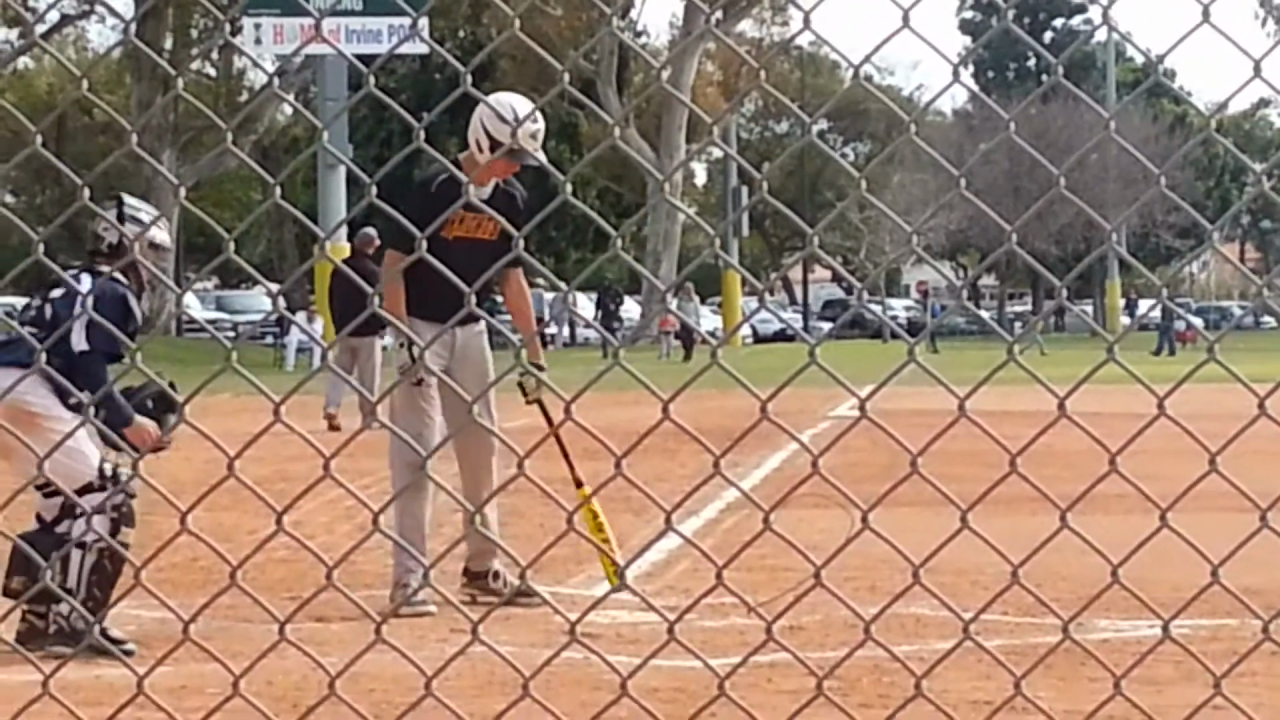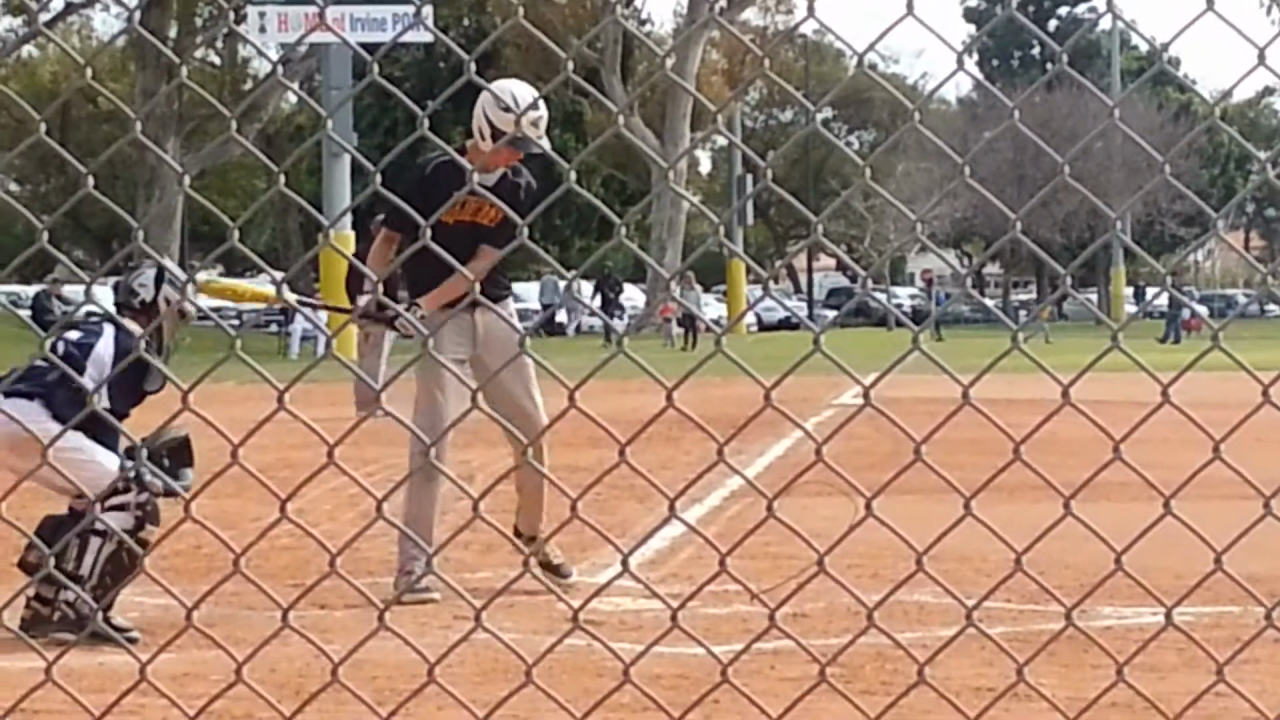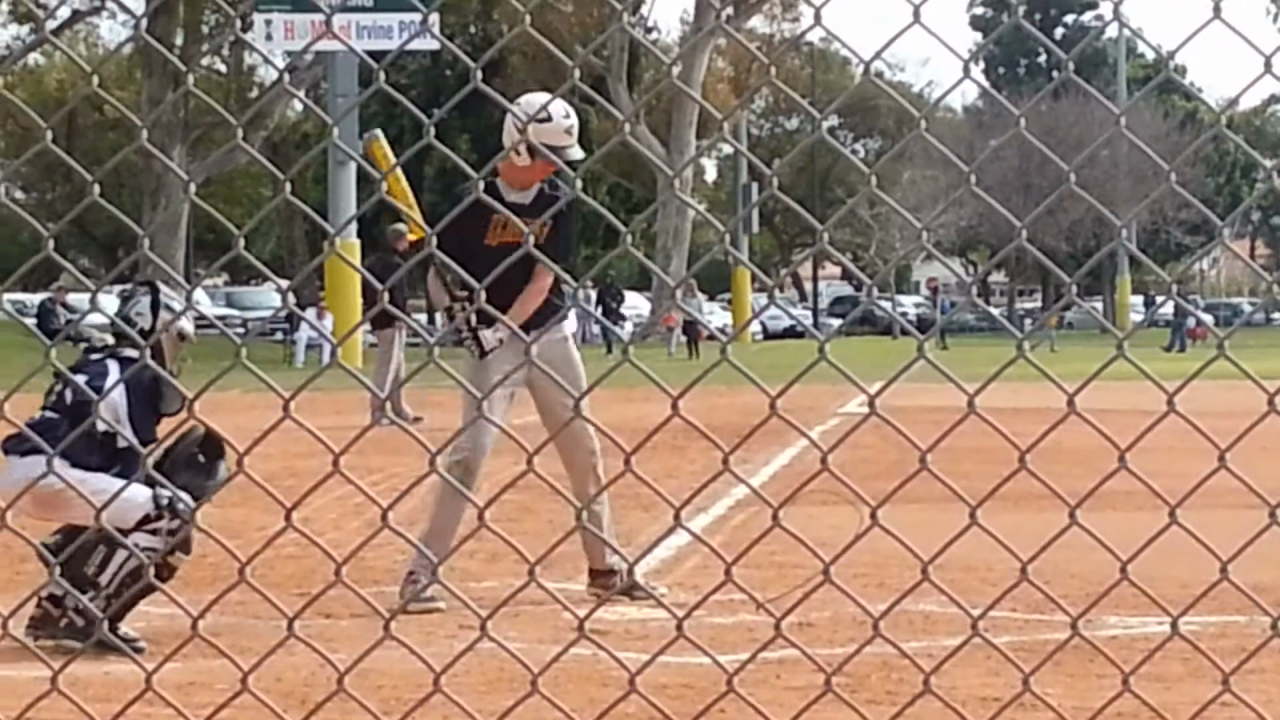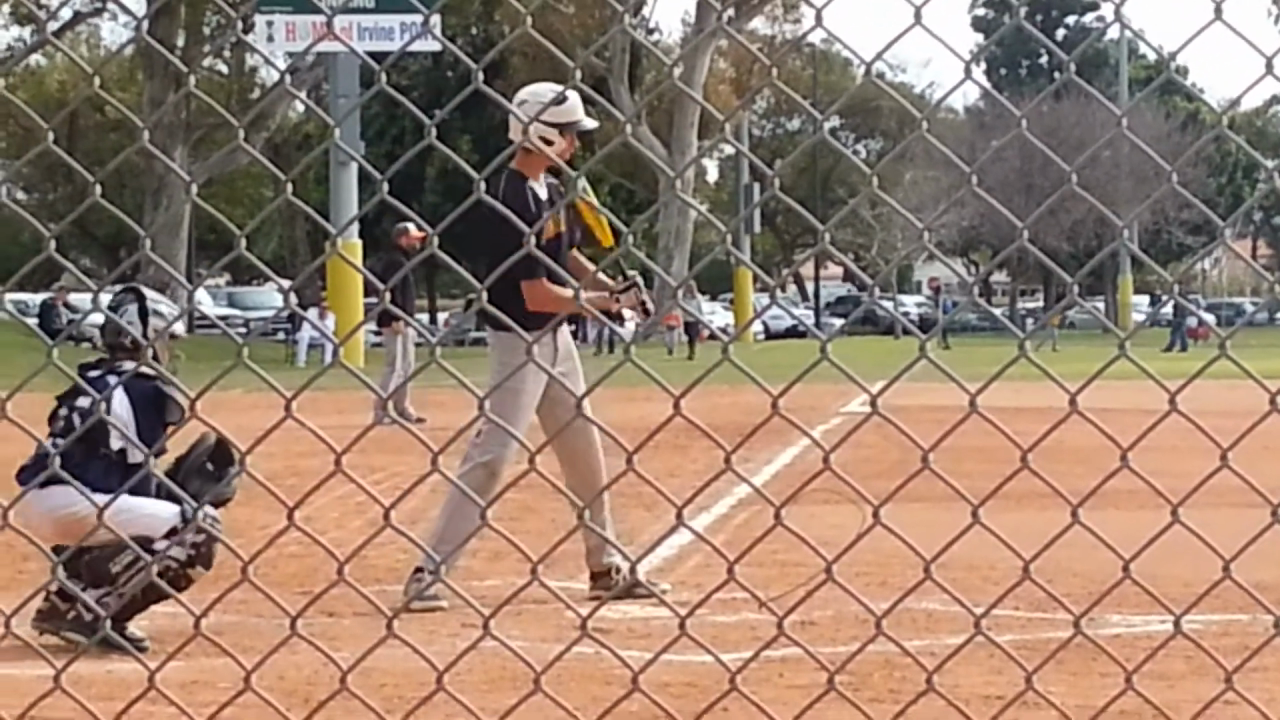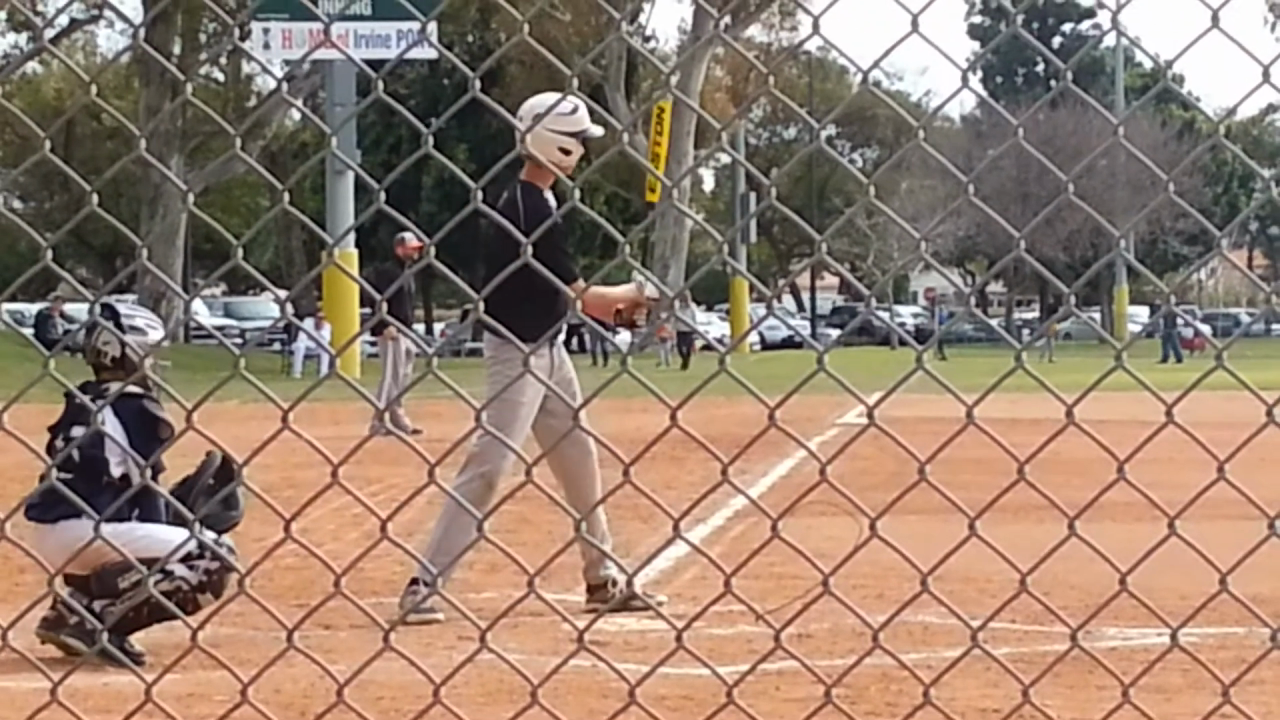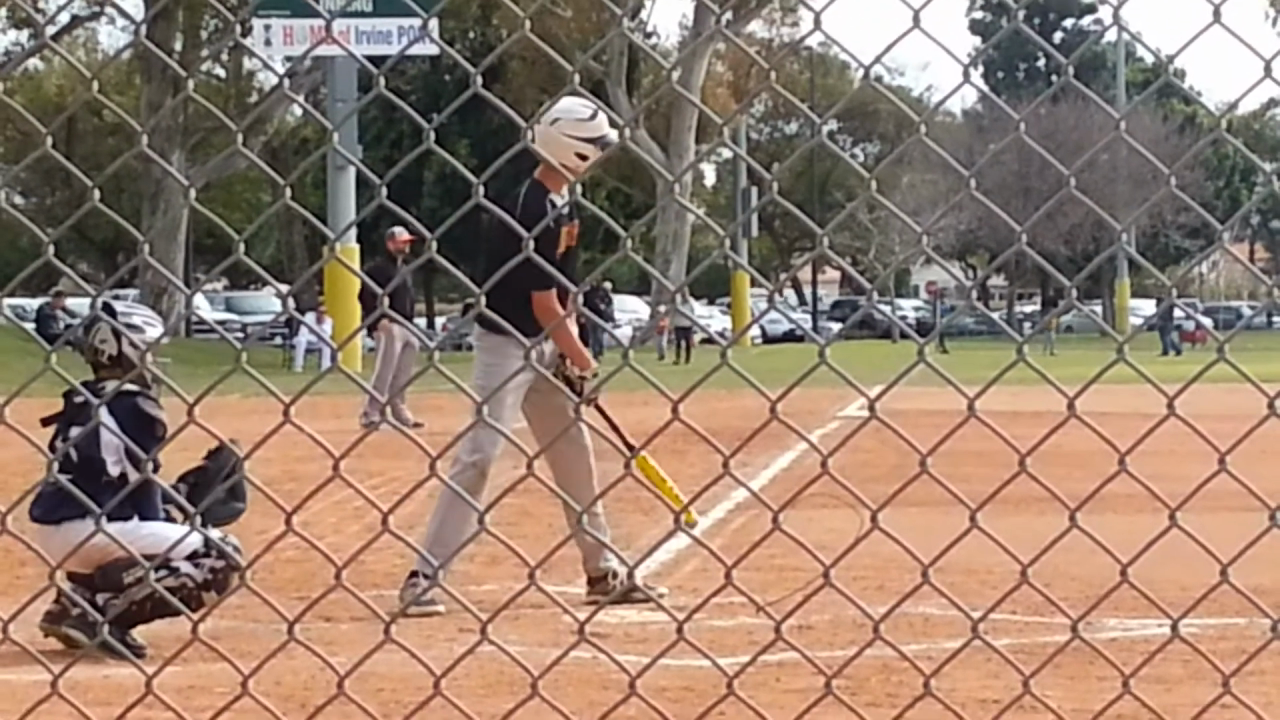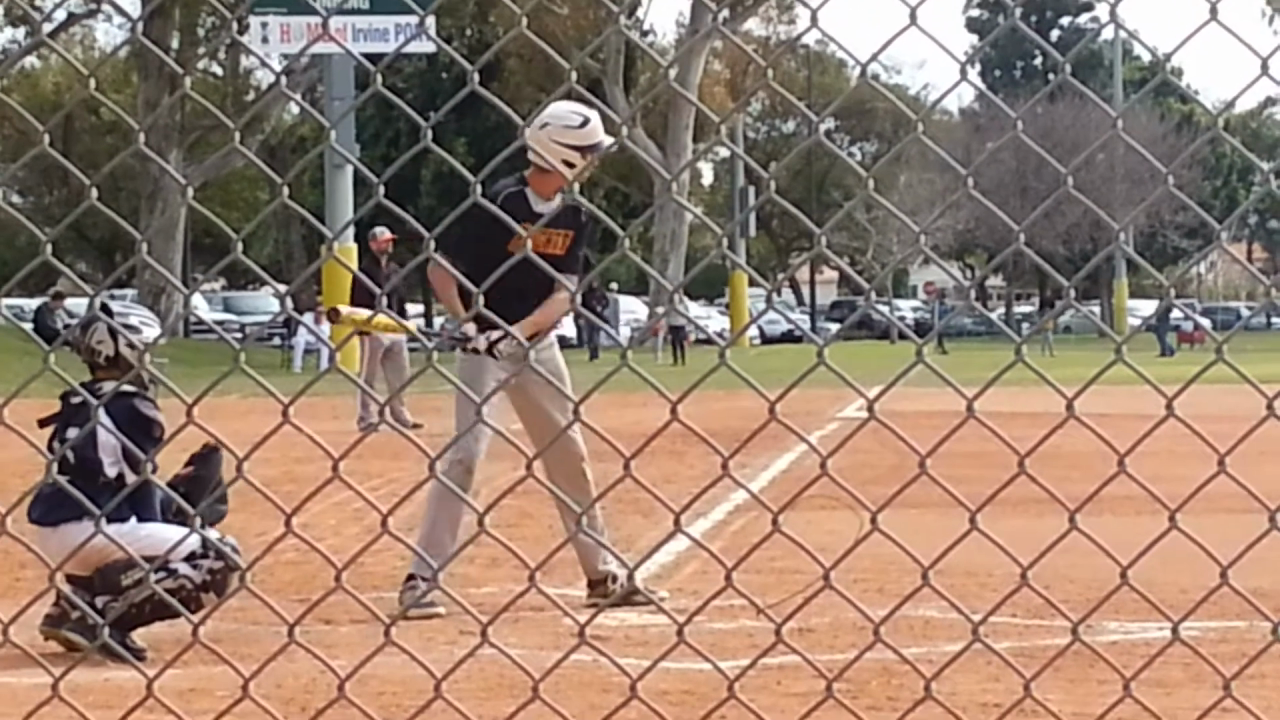
dt=0.3s
person 1, frame 1
left shoulder: (512, 200)
right shoulder: (433, 188)
left elbow: (514, 280)
right elbow: (393, 267)
left wrist: (533, 355)
right wrist: (404, 341)
left hip: (470, 328)
right hip: (422, 329)
left knee: (481, 447)
right knee: (416, 450)
left ankle: (483, 567)
right ankle: (408, 577)
person 1, frame 2
left shoulder: (519, 189)
right shoulder: (434, 174)
left elbow: (480, 265)
right elbow: (390, 236)
left wrist: (424, 304)
right wrist: (366, 289)
left hip: (494, 313)
right hip: (438, 320)
left knee: (532, 425)
right knee: (433, 439)
left ankle: (531, 532)
right ankle: (414, 564)
person 1, frame 3
left shoulder: (559, 201)
right shoulder: (472, 196)
left elbow: (542, 279)
right elbow: (439, 269)
left wrist: (507, 327)
right wrist: (456, 309)
left hip: (548, 332)
right hip: (486, 335)
left knee: (583, 450)
right knee: (469, 453)
left ankle: (605, 568)
right ankle: (422, 572)
person 1, frame 4
left shoulder: (551, 190)
right shoulder: (509, 200)
right elbow: (537, 295)
left wrist: (610, 284)
right wrist: (606, 300)
left hip: (555, 338)
right hip: (517, 341)
left knee: (585, 452)
right knee: (491, 456)
left ankle: (607, 567)
right ankle: (428, 571)
person 1, frame 5
left shoulder: (528, 200)
right shoulder: (534, 212)
right elbow: (582, 298)
left wrist: (614, 301)
right wrist: (633, 292)
left hip: (546, 347)
right hip: (516, 350)
left knee: (580, 460)
right knee: (489, 466)
left ankle: (604, 580)
right ankle: (424, 583)
person 1, frame 6
left shoulder: (566, 203)
right shoulder: (531, 210)
right elbow: (543, 306)
left wrist: (569, 354)
right wrist: (581, 360)
left hip: (547, 345)
right hip: (504, 342)
left knee: (576, 453)
right knee: (478, 456)
left ankle: (604, 571)
right ankle: (422, 575)
person 1, frame 7
left shoulder: (575, 215)
right shoulder: (499, 202)
left elbow: (562, 293)
right elbow: (439, 266)
left wrist: (515, 335)
right wrist: (462, 320)
left hip: (536, 343)
right hip: (482, 343)
left knee: (570, 456)
right knee: (464, 456)
left ankle: (604, 575)
right ankle: (420, 579)
person 2, frame 1
left shoulder: (81, 284)
right shoulder: (109, 292)
right elbow: (85, 370)
left wrist: (114, 418)
right wrist: (127, 422)
left knee: (65, 496)
right knee: (106, 492)
left ankle: (41, 616)
right ankle: (71, 622)
person 2, frame 2
left shoulder: (99, 333)
right shoulder: (127, 346)
left elbow: (94, 429)
right elbow: (100, 426)
left wrist: (132, 467)
right wrist: (138, 474)
left knee: (103, 496)
right knee: (133, 494)
left ankle: (47, 602)
right ankle: (73, 611)
person 2, frame 3
left shoulder: (101, 365)
right shoulder: (138, 377)
right elbow: (127, 464)
left wrist: (165, 478)
right wrist: (171, 496)
right hip: (46, 473)
left knee: (126, 515)
right knee: (170, 515)
left ankle: (59, 604)
right ankle: (80, 617)
person 2, frame 4
left shoulder: (93, 380)
right shoulder: (142, 389)
right elbow: (139, 479)
left wrist: (177, 482)
left hip: (41, 501)
right hip: (66, 502)
right knee: (200, 528)
left ankle: (66, 597)
right ankle: (93, 610)
person 2, frame 5
left shoulder: (83, 403)
right shoulder: (135, 409)
right elbow: (144, 494)
left wrist: (181, 501)
left hip: (54, 531)
right hip: (78, 531)
right knee: (215, 557)
left ankle: (74, 608)
right ankle: (96, 621)
person 2, frame 6
left shoulder: (84, 401)
right shoulder: (132, 406)
right elbow: (142, 489)
left wrist: (181, 490)
right wrist: (161, 543)
left hip: (58, 530)
right hip: (85, 529)
right knee: (221, 555)
left ankle: (77, 601)
right ankle: (101, 613)
person 2, frame 7
left shoulder: (81, 402)
right shoulder: (129, 407)
right elbow: (140, 492)
left wrist: (175, 496)
right wrist: (158, 549)
left hip: (57, 531)
right hip: (84, 532)
right knee: (219, 557)
left ankle: (75, 605)
right ankle: (101, 616)
person 3, frame 1
left shoulder: (340, 267)
right shoulder: (371, 269)
left elbow: (332, 299)
right elbow: (373, 302)
right wrist: (382, 325)
left hip: (343, 330)
right hip: (367, 330)
left knee: (340, 372)
right knee: (368, 376)
left ankle: (331, 408)
right ankle: (369, 416)
person 3, frame 2
left shoulder: (359, 253)
left elbow: (349, 283)
right elbow: (392, 288)
left wrist: (357, 306)
left knee: (367, 358)
right knee: (376, 361)
left ankle: (363, 401)
right ankle: (372, 405)
person 3, frame 3
left shoulder: (375, 261)
right shoulder: (395, 263)
left elbow: (368, 293)
right elbow: (393, 293)
right wrist: (400, 317)
left hip: (378, 321)
right hip: (390, 322)
left knee: (396, 367)
right knee: (387, 368)
left ankle: (400, 411)
right ankle: (378, 412)
person 3, frame 4
left shoulder: (403, 261)
right shoulder: (396, 261)
right elbow: (389, 292)
right wrist: (396, 319)
left hip: (404, 322)
right hip: (396, 322)
left knee: (406, 367)
right knee: (396, 366)
left ankle: (403, 409)
right ankle: (381, 411)
person 3, frame 5
left shoulder: (408, 273)
right shoulder: (387, 271)
right elbow: (378, 300)
left wrist: (409, 333)
right wrist: (386, 326)
left hip: (404, 333)
right hip: (391, 332)
left knee: (402, 379)
right knee: (391, 377)
left ankle: (398, 420)
right ankle: (379, 422)
person 3, frame 6
left shoulder: (406, 270)
right shoulder: (378, 267)
right elbow: (366, 297)
left wrist: (411, 326)
right wrist: (378, 319)
left hip: (406, 328)
right hip: (388, 327)
left knee: (403, 375)
right knee: (383, 373)
left ankle: (400, 414)
right ankle: (370, 416)
person 3, frame 7
left shoulder: (395, 269)
right shoulder: (364, 270)
right elbow: (356, 303)
left hip: (396, 331)
right hip: (374, 332)
left knee: (400, 376)
right knee: (369, 377)
left ankle: (400, 415)
right ankle: (367, 418)
